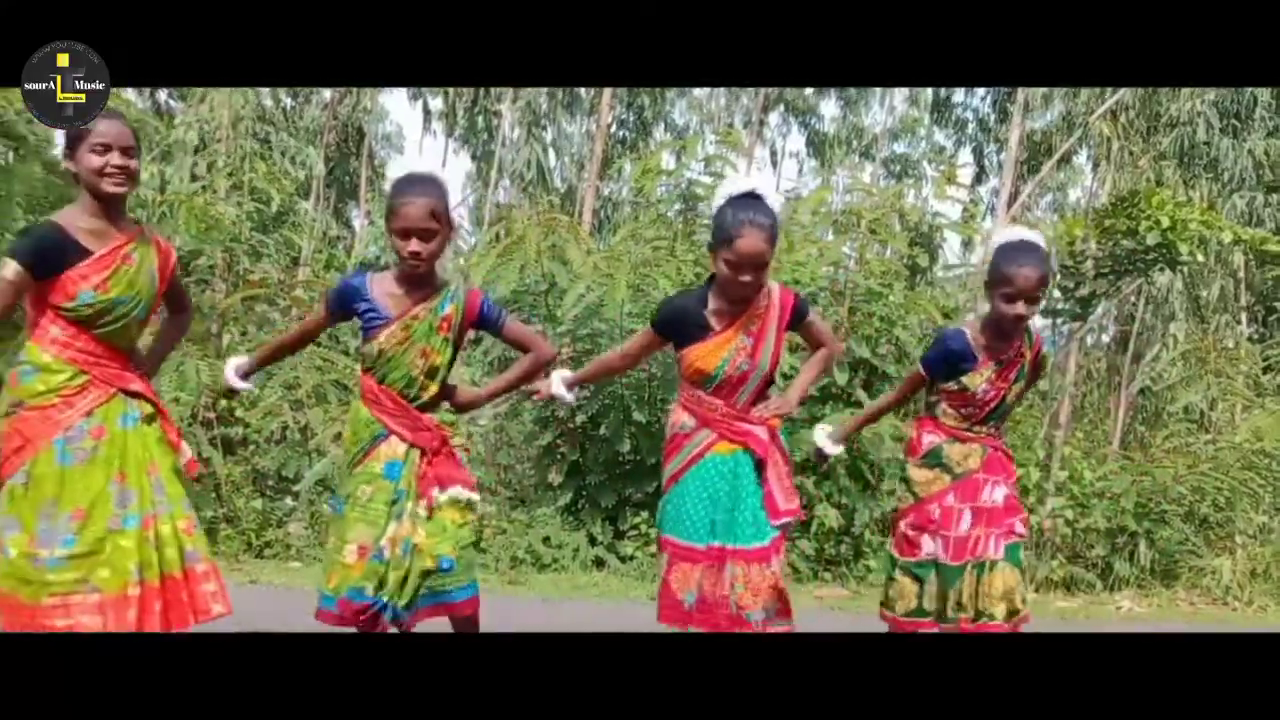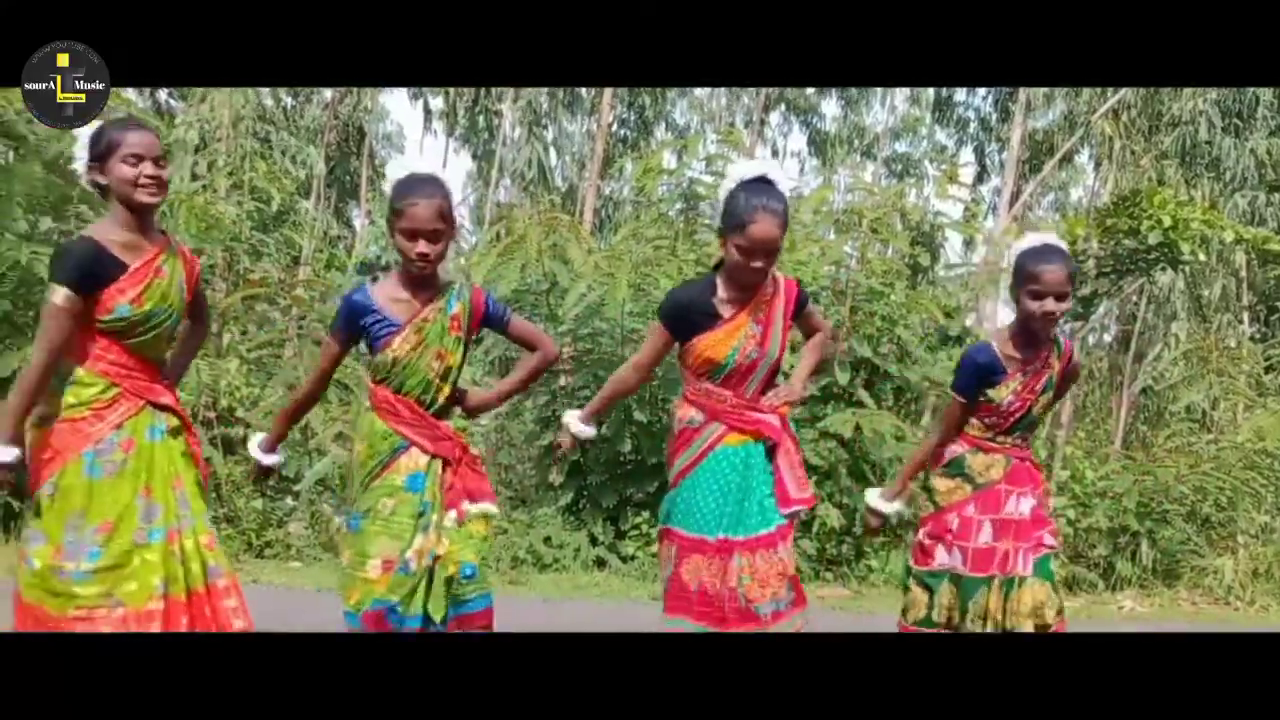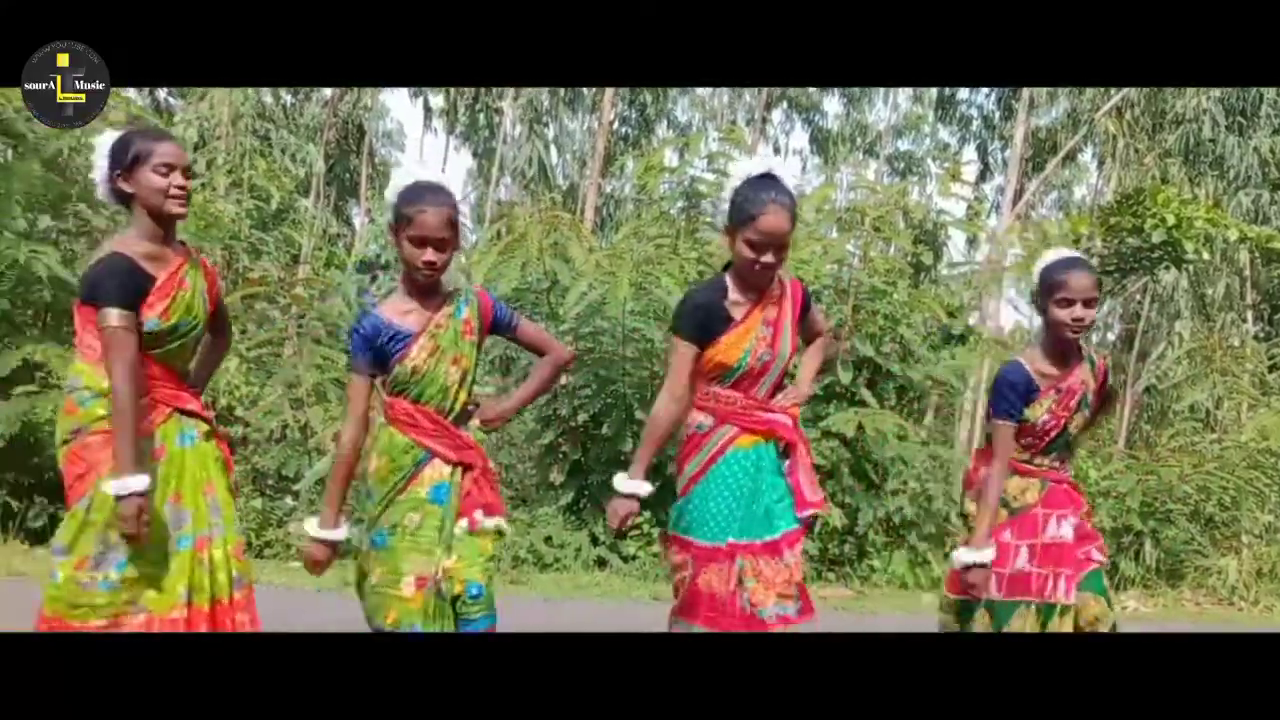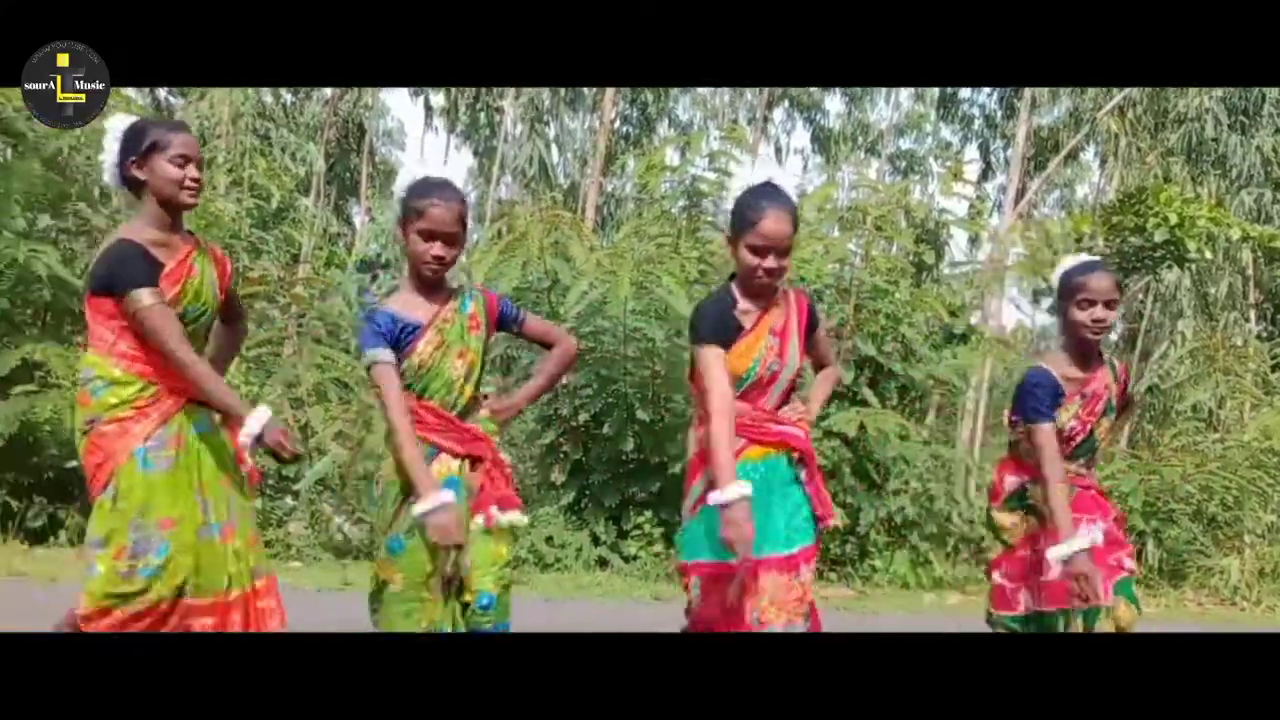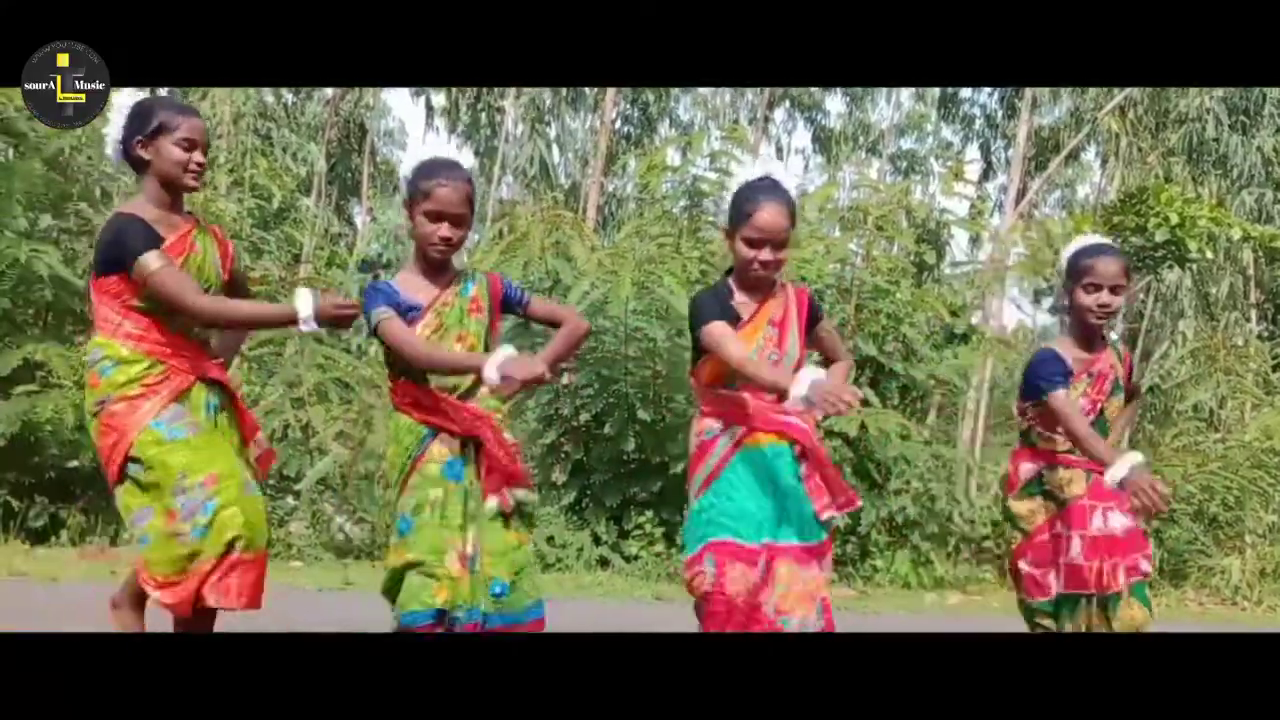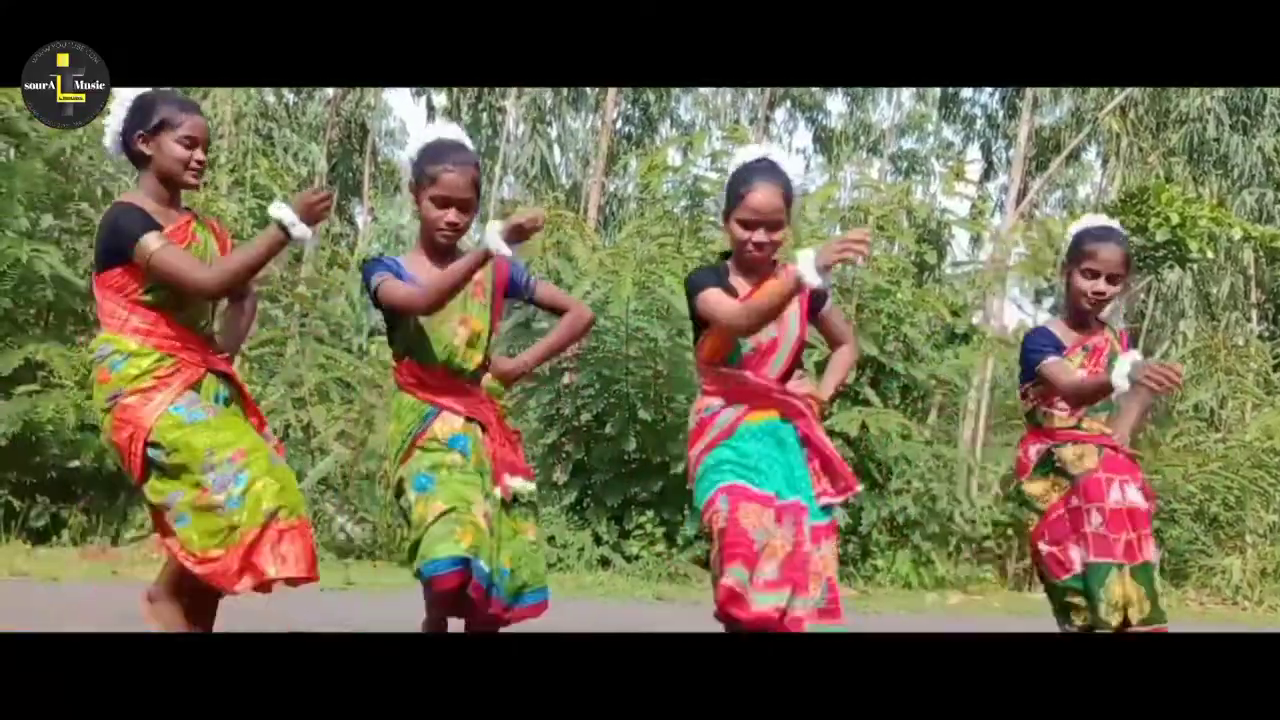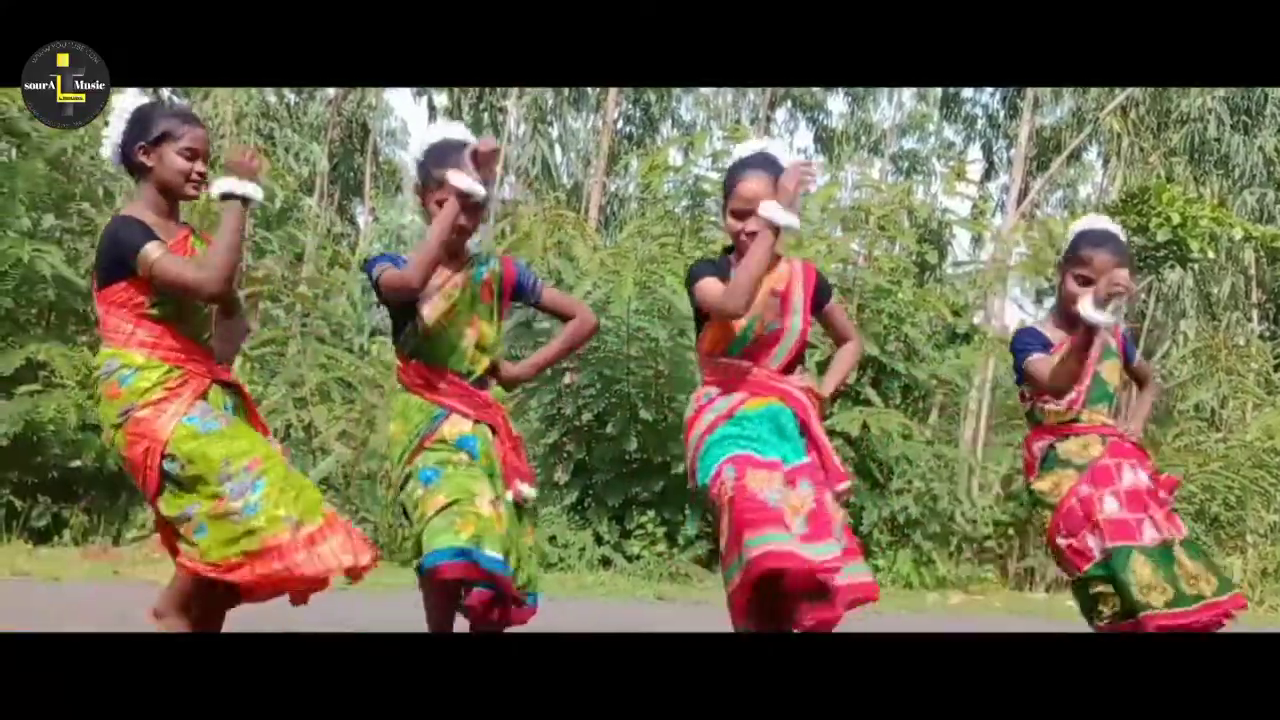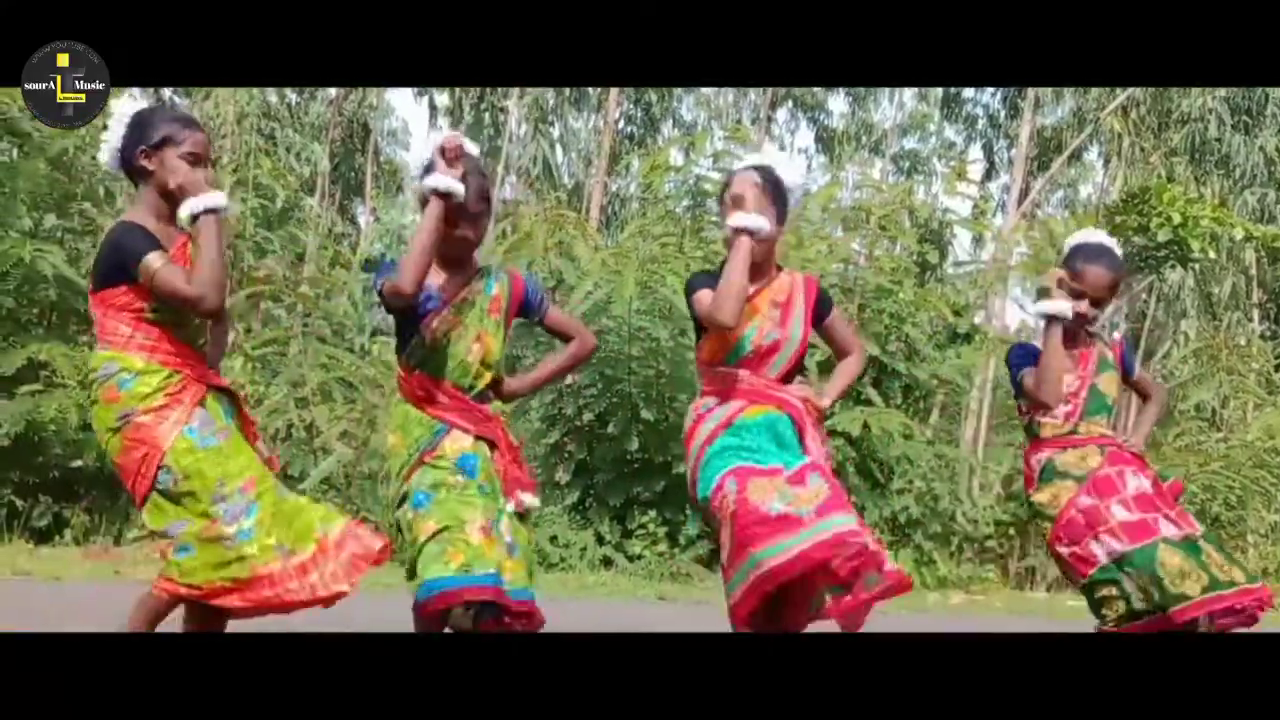
dt=0.1s
person 1, frame 1
left shoulder: (150, 246)
right shoulder: (50, 239)
left elbow: (180, 310)
left hip: (123, 407)
right hip: (57, 405)
left knee: (142, 538)
right knee: (55, 547)
person 1, frame 2
left shoulder: (177, 257)
right shoulder: (86, 254)
left elbow: (200, 319)
right elbow: (46, 353)
left hip: (149, 418)
right hip: (85, 414)
left knee: (168, 546)
right knee: (79, 556)
person 1, frame 3
left shoulder: (196, 267)
right shoulder: (116, 270)
left elbow: (220, 329)
right elbow: (124, 375)
right wrist: (128, 479)
left hip: (176, 425)
right hip: (110, 424)
left knee: (200, 555)
right knee: (100, 568)
person 1, frame 4
left shoulder: (204, 254)
right shoulder: (124, 256)
left elbow: (233, 319)
right elbow: (175, 351)
left wrist: (216, 385)
right wrist: (253, 421)
left hip: (189, 413)
right hip: (128, 413)
left knee: (213, 546)
right knee: (152, 545)
right ankle: (78, 624)
person 1, frame 5
left shoulder: (201, 234)
right shoulder: (127, 229)
left elbow: (242, 297)
right elbow: (199, 307)
left wrist: (220, 355)
right wrist: (304, 311)
left hip: (193, 393)
right hip: (138, 393)
right knee: (203, 509)
right ankle: (130, 597)
person 1, frame 6
left shoulder: (201, 227)
right shoulder: (125, 221)
left elbow: (240, 295)
right elbow: (204, 283)
left wrist: (224, 351)
right wrist: (287, 223)
left hip: (200, 386)
right hip: (145, 387)
right knee: (250, 486)
right ankle: (163, 595)
person 1, frame 7
left shoulder: (192, 232)
right shoulder: (126, 233)
left elbow: (231, 308)
right elbow: (210, 285)
left wrist: (218, 363)
right wrist: (236, 196)
left hip: (197, 394)
right hip: (147, 399)
right knee: (248, 497)
right ankle: (169, 607)
person 1, frame 8
left shoulder: (187, 238)
right shoulder: (128, 239)
left elbow: (215, 316)
right elbow: (206, 300)
left wrist: (209, 368)
right wrist: (207, 210)
left hip: (192, 400)
right hip: (146, 404)
left knee: (221, 533)
right knee: (231, 521)
right ankle: (142, 619)
person 2, frame 1
left shoulder: (465, 302)
right shoulder: (361, 290)
left elbow: (541, 351)
right elbow: (302, 334)
left wrist: (480, 394)
right wrist: (246, 367)
left hip: (426, 448)
right hip: (372, 446)
left knee: (441, 560)
right knee: (361, 576)
person 2, frame 2
left shoulder: (470, 302)
right shoulder: (365, 303)
left elbow: (547, 349)
right elbow: (317, 381)
left wrist: (490, 397)
right wrist: (270, 442)
left hip: (442, 456)
right hip: (385, 456)
left knee: (461, 569)
right knee: (379, 586)
person 2, frame 3
left shoulder: (477, 307)
right shoulder: (374, 325)
left elbow: (558, 353)
right elbow: (354, 426)
left wrist: (506, 407)
right wrist: (327, 521)
left hip: (463, 472)
right hip: (403, 470)
left knee: (466, 594)
right knee: (400, 600)
person 2, frame 4
left shoulder: (483, 305)
right shoulder: (381, 320)
left elbow: (565, 345)
right elbow: (395, 413)
left wrist: (514, 401)
right wrist: (432, 500)
left hip: (477, 470)
right hip: (417, 470)
left knee: (481, 600)
right knee: (416, 604)
person 2, frame 5
left shoulder: (489, 287)
right shoulder: (384, 294)
left elbow: (575, 324)
right elbow: (415, 351)
left wrist: (514, 380)
right wrist: (495, 364)
left hip: (482, 450)
right hip: (423, 451)
left knee: (491, 588)
right knee: (432, 598)
person 2, frame 6
left shoulder: (496, 271)
right shoulder: (387, 272)
left elbow: (580, 313)
right elbow: (420, 301)
left wrist: (518, 364)
right wrist: (493, 242)
left hip: (483, 431)
right hip: (426, 431)
left knee: (492, 570)
right knee: (449, 567)
right ankle: (437, 617)
person 2, frame 7
left shoulder: (500, 271)
right shoulder: (391, 269)
left elbow: (584, 319)
right elbow: (411, 283)
left wrist: (521, 370)
right wrist: (456, 190)
left hip: (486, 435)
right hip: (427, 433)
left knee: (493, 566)
right knee: (456, 559)
person 2, frame 8
left shoulder: (507, 285)
right shoulder: (397, 280)
left elbow: (584, 341)
right elbow: (406, 286)
left wrist: (521, 385)
right wrist: (441, 192)
left hip: (486, 448)
right hip: (428, 446)
left knee: (496, 590)
right knee: (451, 589)
person 3, frame 1
left shoulder: (785, 304)
right shoulder: (683, 310)
left elbow: (829, 346)
right elbow: (625, 355)
left wrist: (792, 397)
right wrist: (567, 381)
left hip: (751, 458)
right hip: (698, 454)
left knee: (751, 578)
right knee: (693, 577)
person 3, frame 2
left shoulder: (787, 293)
right shoulder: (690, 301)
left elbow: (821, 333)
right elbow: (638, 369)
left wrist: (796, 384)
right wrist: (585, 419)
left hip: (759, 449)
right hip: (705, 447)
left knee: (762, 573)
right knee: (701, 567)
person 3, frame 3
left shoulder: (793, 295)
right shoulder: (700, 304)
left elbow: (822, 338)
right elbow: (673, 397)
left wrist: (800, 389)
right wrist: (633, 481)
left hip: (768, 455)
right hip: (713, 453)
left knee: (772, 583)
right knee: (709, 576)
person 3, frame 4
left shoulder: (799, 307)
right shoulder: (712, 315)
left elbow: (829, 365)
right elbow: (717, 407)
left wrist: (809, 409)
right wrist: (730, 497)
left hip: (782, 467)
right hip: (729, 467)
left knee: (782, 599)
right knee: (723, 597)
person 3, frame 5
left shoulder: (799, 304)
right shoulder: (709, 304)
left elbow: (840, 359)
right elbow: (742, 362)
left wrist: (815, 409)
right wrist: (807, 388)
left hip: (785, 459)
right hip: (729, 457)
left knee: (796, 593)
right knee: (729, 584)
person 3, frame 6
left shoulder: (803, 286)
right shoulder: (705, 282)
left elbow: (846, 343)
right elbow: (738, 322)
left wrist: (822, 390)
right wrist: (810, 267)
left hip: (787, 439)
right hip: (729, 437)
left knee: (803, 566)
right knee: (744, 527)
person 3, frame 7
left shoulder: (805, 278)
right shoulder: (706, 273)
left elbow: (851, 340)
right elbow: (734, 306)
left wrist: (823, 386)
right wrist: (766, 219)
left hip: (786, 428)
right hip: (727, 424)
right knee: (757, 500)
person 3, frame 8
left shoulder: (806, 291)
right shoulder: (705, 286)
left elbow: (854, 353)
right elbow: (726, 318)
left wrist: (823, 397)
right wrist: (741, 230)
left hip: (784, 434)
right hip: (728, 434)
right knee: (758, 510)
person 4, frame 1
left shoulder: (1030, 342)
right shoulder: (955, 344)
right elbow: (899, 396)
right wrist: (841, 434)
left hip: (992, 473)
right hip: (940, 473)
left knee: (997, 590)
right knee: (920, 590)
person 4, frame 2
left shoulder: (1060, 351)
right shoulder: (983, 358)
right elbow: (941, 434)
right wrist: (891, 494)
left hip: (1019, 485)
right hip: (966, 482)
left knee: (1031, 605)
right knee: (938, 602)
person 4, frame 3
left shoulder: (1094, 367)
right shoulder: (1015, 376)
right elbow: (998, 465)
left wrist: (1065, 448)
right wrist: (977, 548)
left hip: (1058, 502)
right hip: (1007, 502)
left knee: (1087, 612)
right knee: (983, 615)
person 4, frame 4
left shoulder: (1114, 374)
right shoulder: (1040, 382)
right elbow: (1047, 465)
left wrist: (1090, 459)
right wrist: (1070, 547)
left hip: (1086, 508)
right hip: (1034, 507)
left knee: (1116, 615)
right knee: (1025, 619)
person 4, frame 5
left shoulder: (1118, 357)
right shoulder: (1048, 361)
right elbow: (1075, 426)
left wrist: (1109, 452)
right wrist: (1124, 469)
left hip: (1100, 498)
right hip: (1048, 497)
left knee: (1123, 612)
right knee: (1061, 614)
person 4, frame 6
left shoulder: (1116, 339)
right shoulder: (1040, 341)
left elbow: (1144, 388)
right elbow: (1073, 390)
left wrist: (1123, 432)
right wrist: (1125, 374)
left hip: (1110, 473)
right hip: (1060, 476)
right knee: (1092, 598)
person 4, frame 7
left shoulder: (1115, 337)
right shoulder: (1032, 338)
left elbow: (1151, 380)
right elbow: (1056, 383)
left wrist: (1133, 427)
right wrist: (1089, 315)
left hip: (1118, 465)
right hip: (1064, 469)
person 4, frame 8
left shoulder: (1112, 350)
right shoulder: (1026, 354)
left elbow: (1156, 393)
right elbow: (1046, 398)
left wrist: (1137, 439)
right wrist: (1053, 318)
left hip: (1119, 473)
right hip: (1067, 480)
